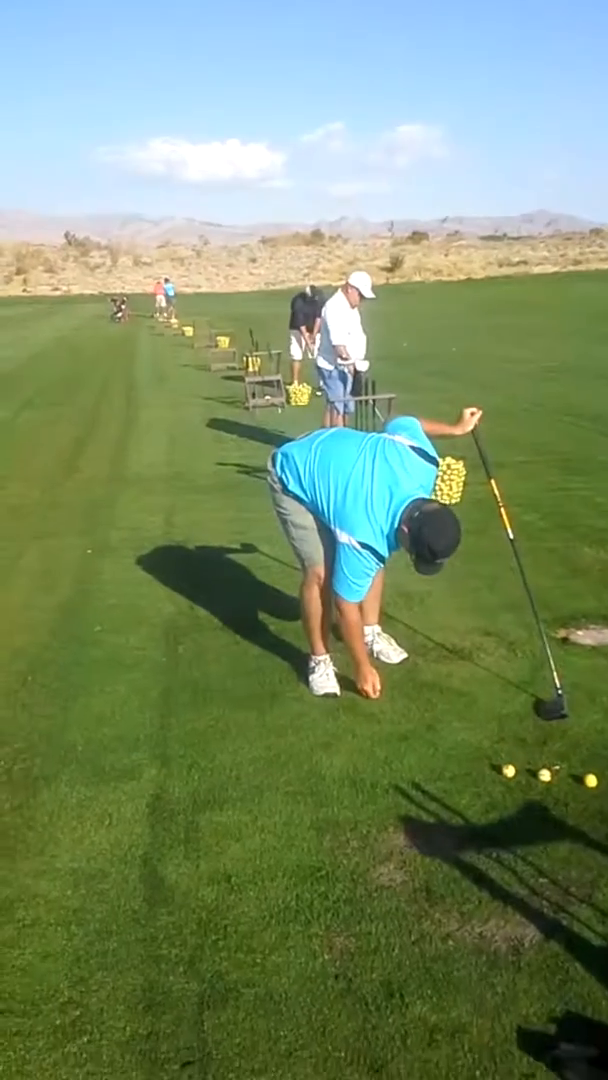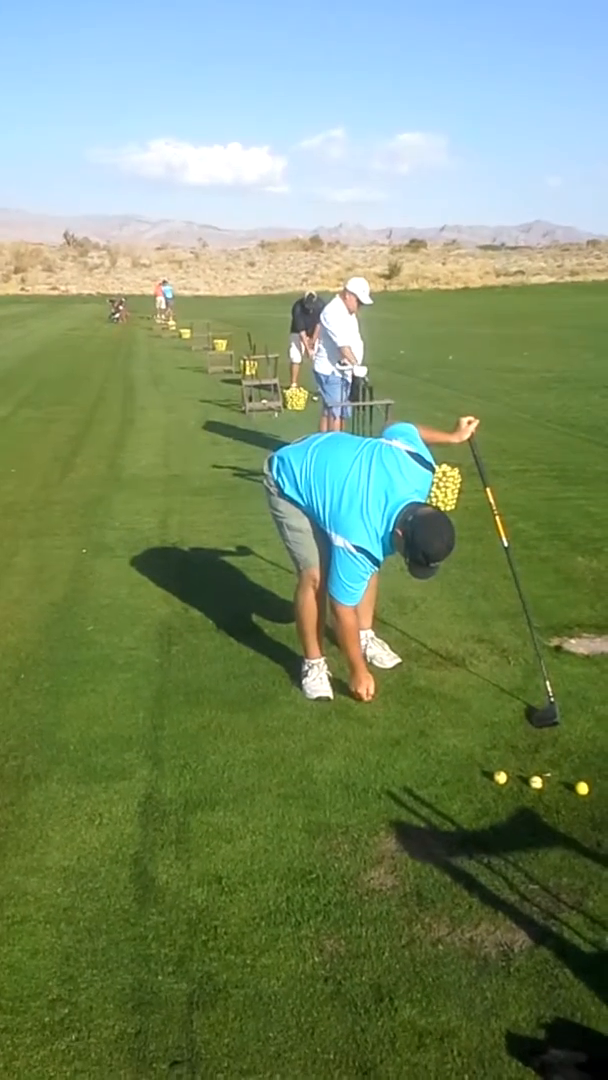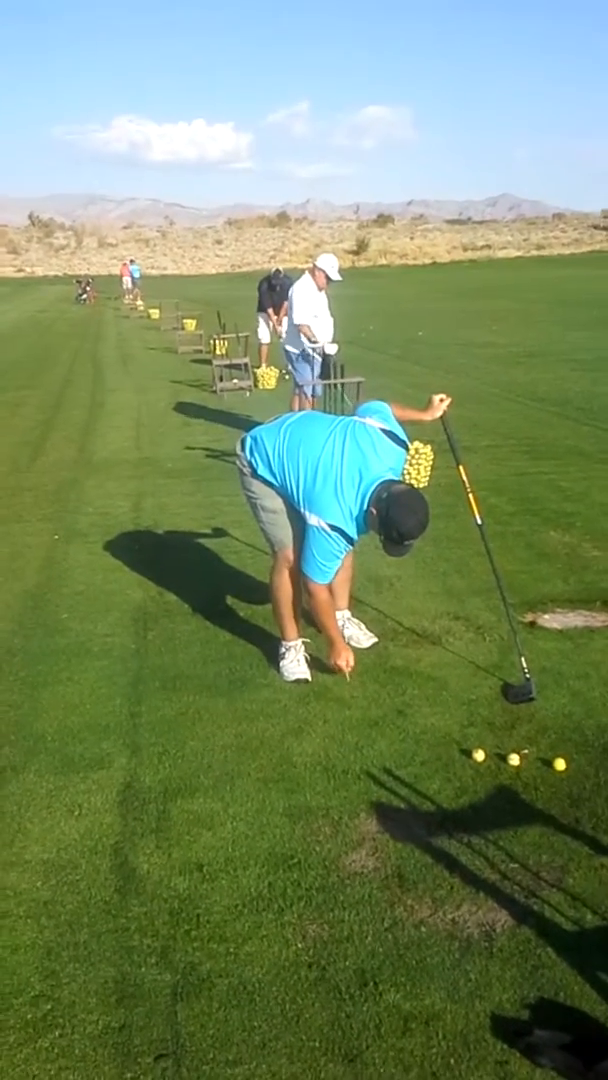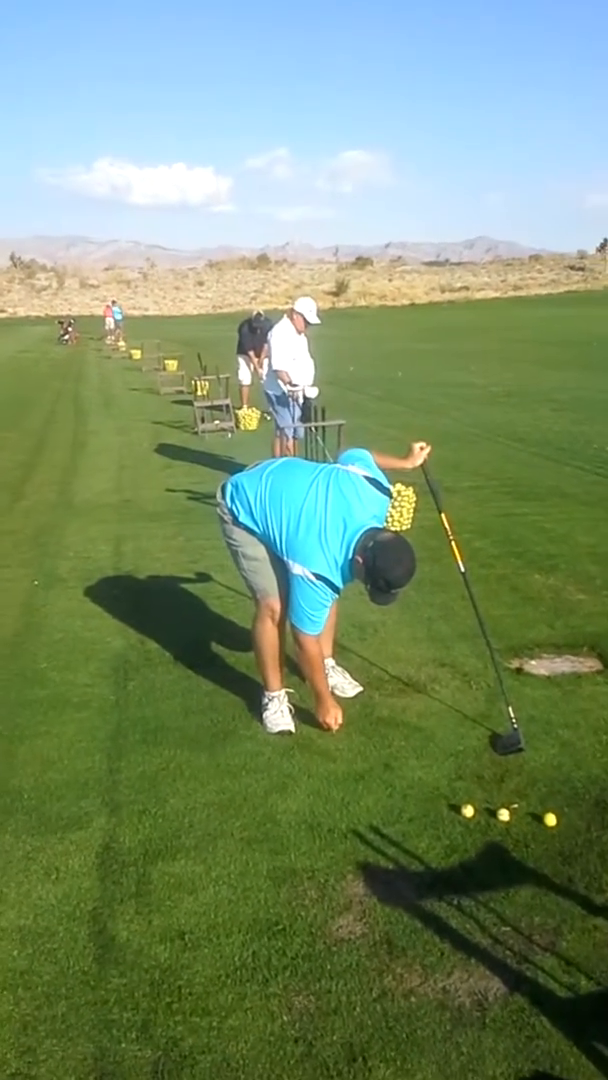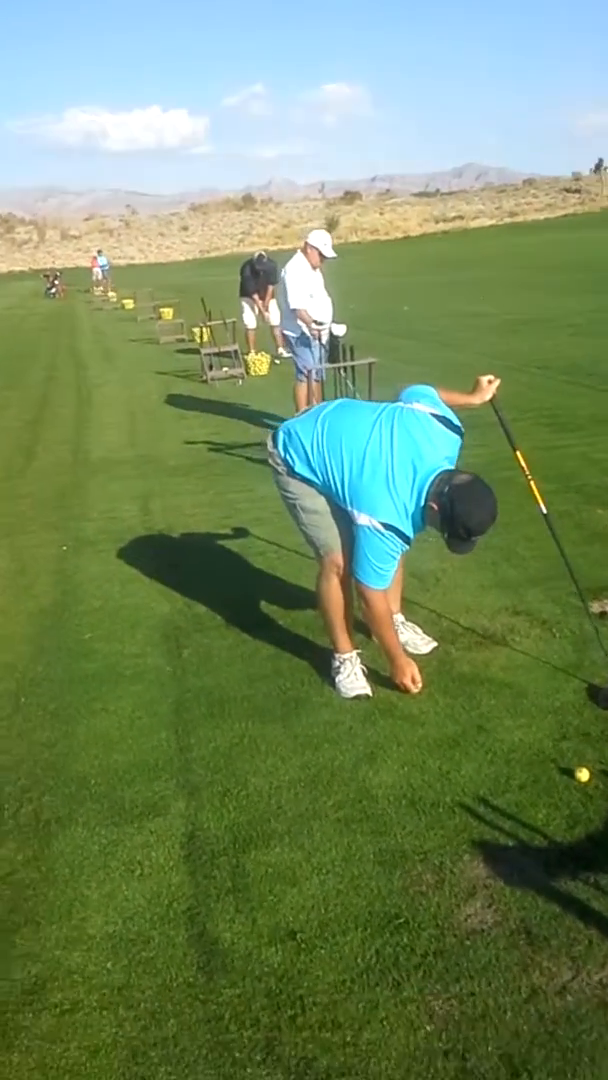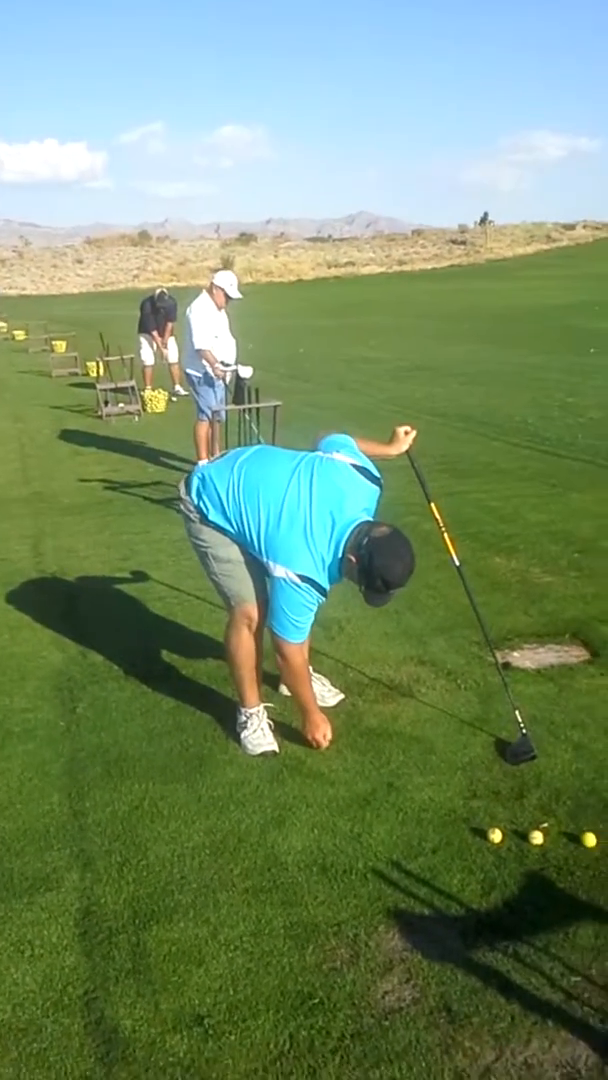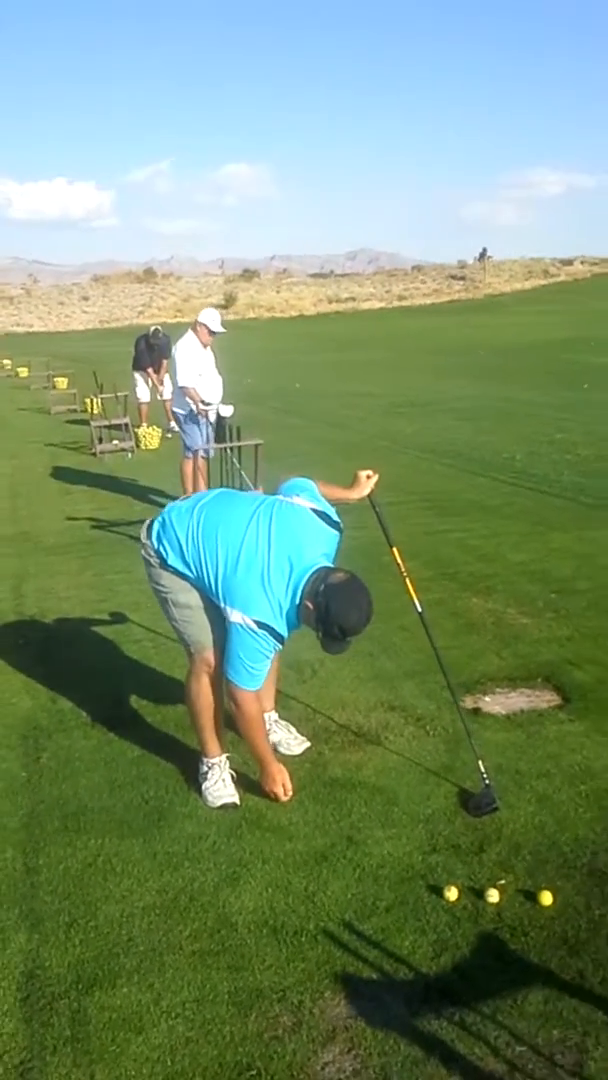
dt=0.7s
person 1, frame 1
left shoulder: (424, 464)
right shoulder: (364, 537)
left elbow: (401, 423)
right elbow: (346, 605)
left wrist: (455, 428)
right wrist: (363, 668)
left hip: (329, 450)
right hip: (292, 478)
left knee: (372, 562)
right knee: (320, 572)
left ankle: (371, 632)
right ankle: (319, 660)
person 1, frame 2
left shoulder: (420, 470)
right shoulder: (359, 541)
left elbow: (399, 429)
right elbow: (343, 609)
left wrist: (453, 436)
right wrist: (358, 672)
left hip: (325, 455)
right hip: (289, 482)
left knee: (368, 566)
right knee: (315, 575)
left ankle: (365, 636)
right ankle: (313, 664)
person 1, frame 3
left shoulder: (394, 447)
right shoulder: (332, 520)
left elbow: (373, 407)
right elbow: (316, 587)
left wrist: (425, 414)
right wrist: (337, 645)
right hip: (262, 463)
left knee: (343, 545)
right knee: (290, 556)
left ankle: (341, 616)
right ankle: (290, 645)
person 1, frame 4
left shoulder: (376, 494)
right shoulder: (318, 569)
left elbow: (354, 455)
right elbow: (306, 639)
left wrist: (406, 462)
right wrist: (324, 701)
right hip: (242, 509)
left knee: (324, 597)
right knee: (274, 605)
left ankle: (326, 666)
right ankle: (273, 696)
person 1, frame 5
left shoulder: (448, 432)
right shoulder: (387, 518)
left elbow: (418, 392)
right elbow: (371, 595)
left wrist: (473, 397)
right wrist: (398, 662)
right hip: (297, 458)
right knee: (338, 560)
left ankle: (394, 620)
right ankle: (344, 658)
person 1, frame 6
left shoulder: (366, 482)
right shoulder: (303, 571)
left elbow: (335, 441)
right elbow: (287, 649)
left wrist: (390, 448)
right wrist: (311, 716)
right hip: (210, 504)
right knee: (250, 611)
left ankle: (300, 676)
right ankle: (250, 712)
person 1, frame 7
left shoulder: (326, 527)
right shoulder: (260, 616)
left elbow: (298, 485)
right elbow: (242, 696)
left wrist: (352, 492)
right wrist: (269, 767)
left hip: (213, 516)
right hip: (170, 551)
right knee: (209, 658)
left ankle: (267, 719)
right ankle: (212, 762)
